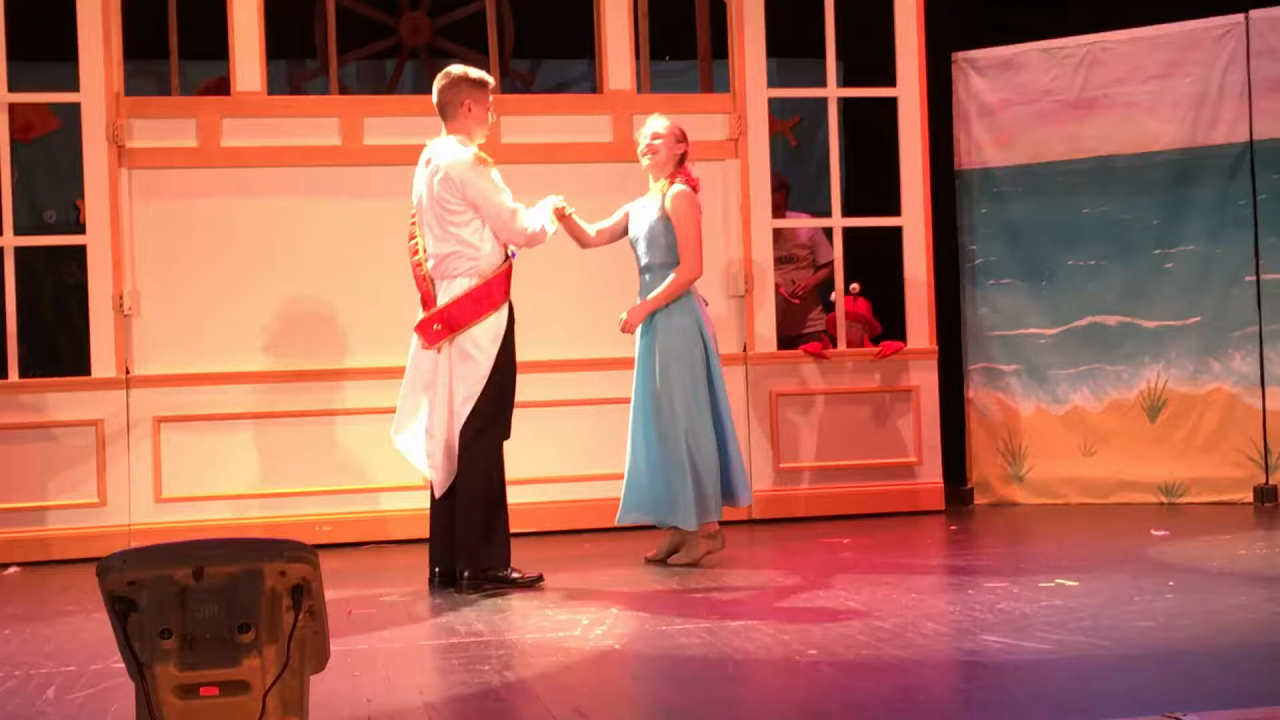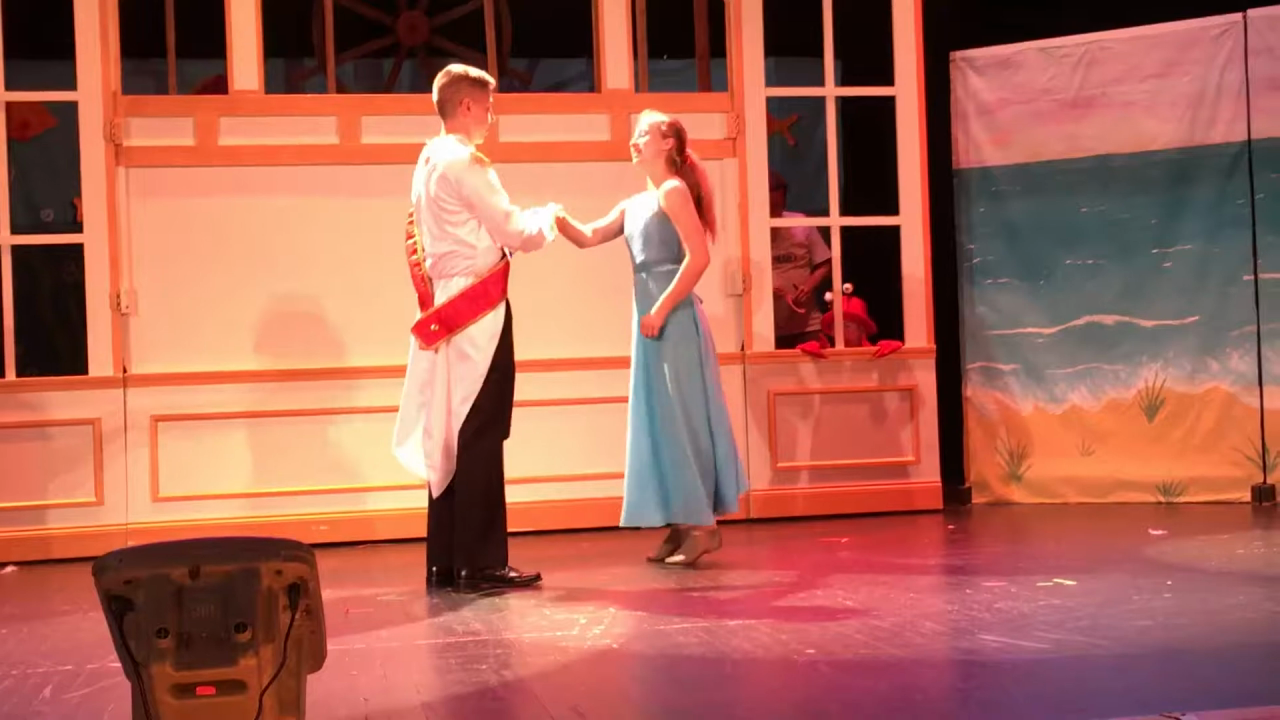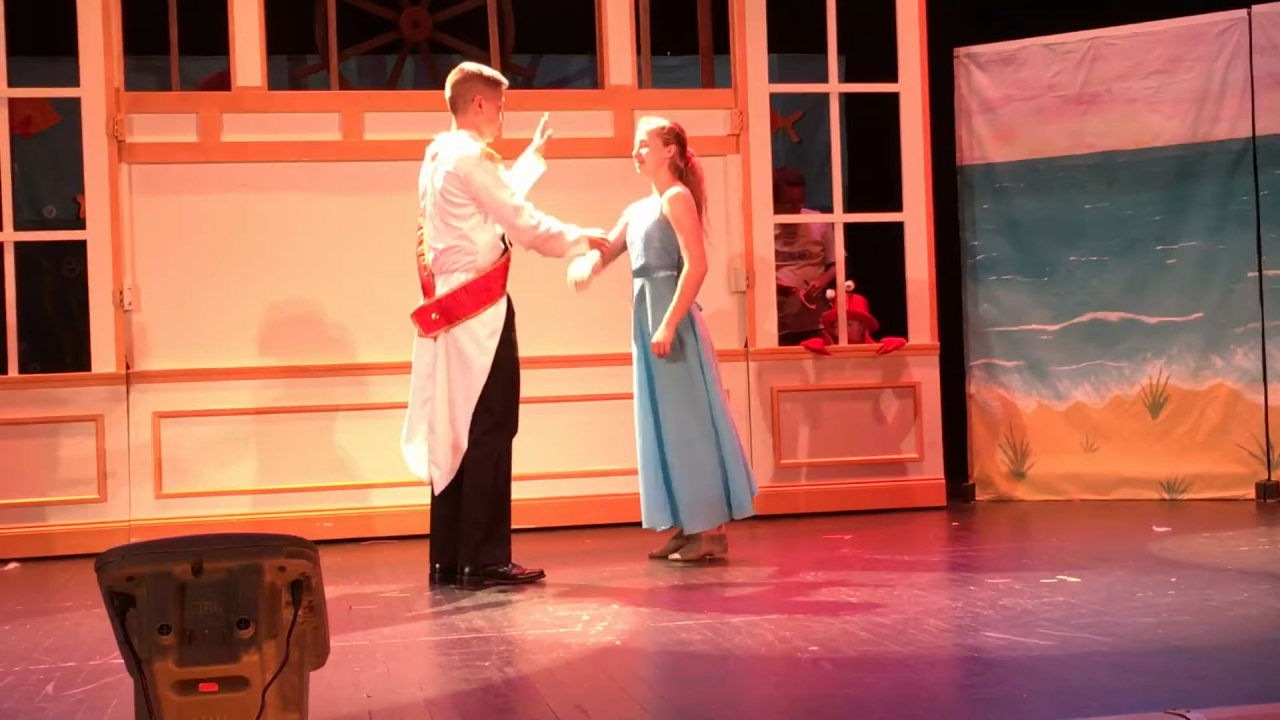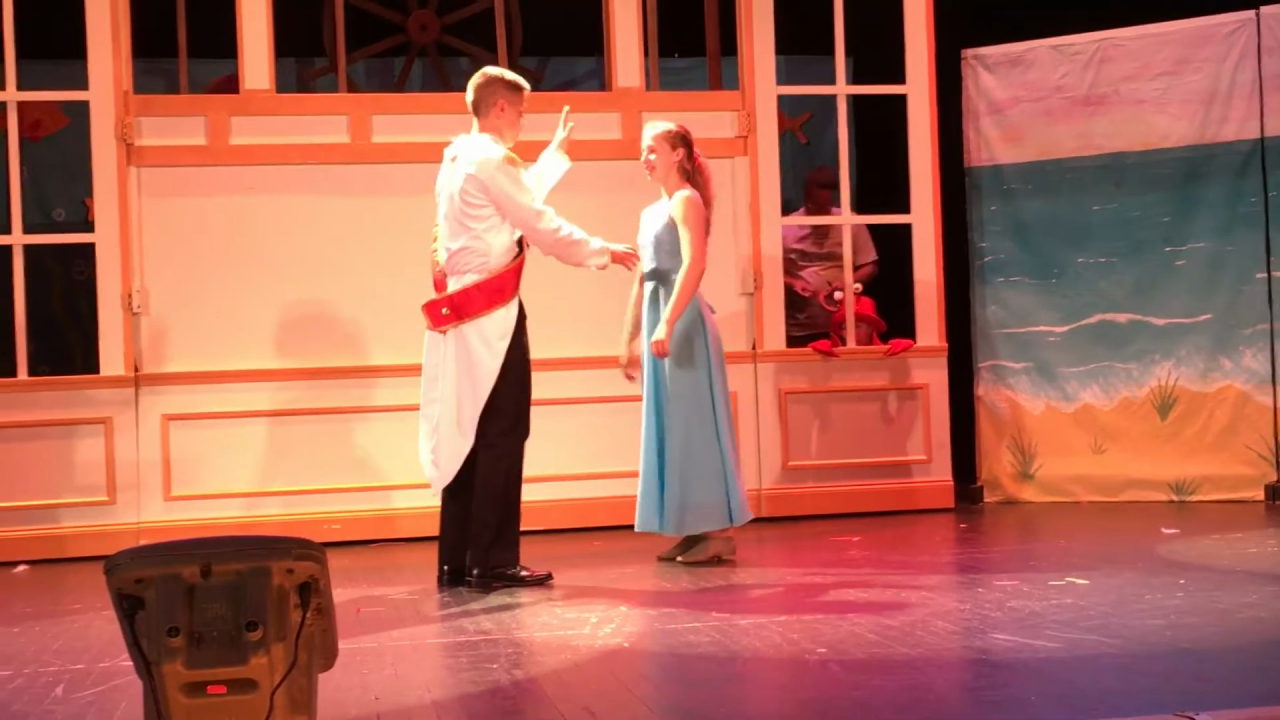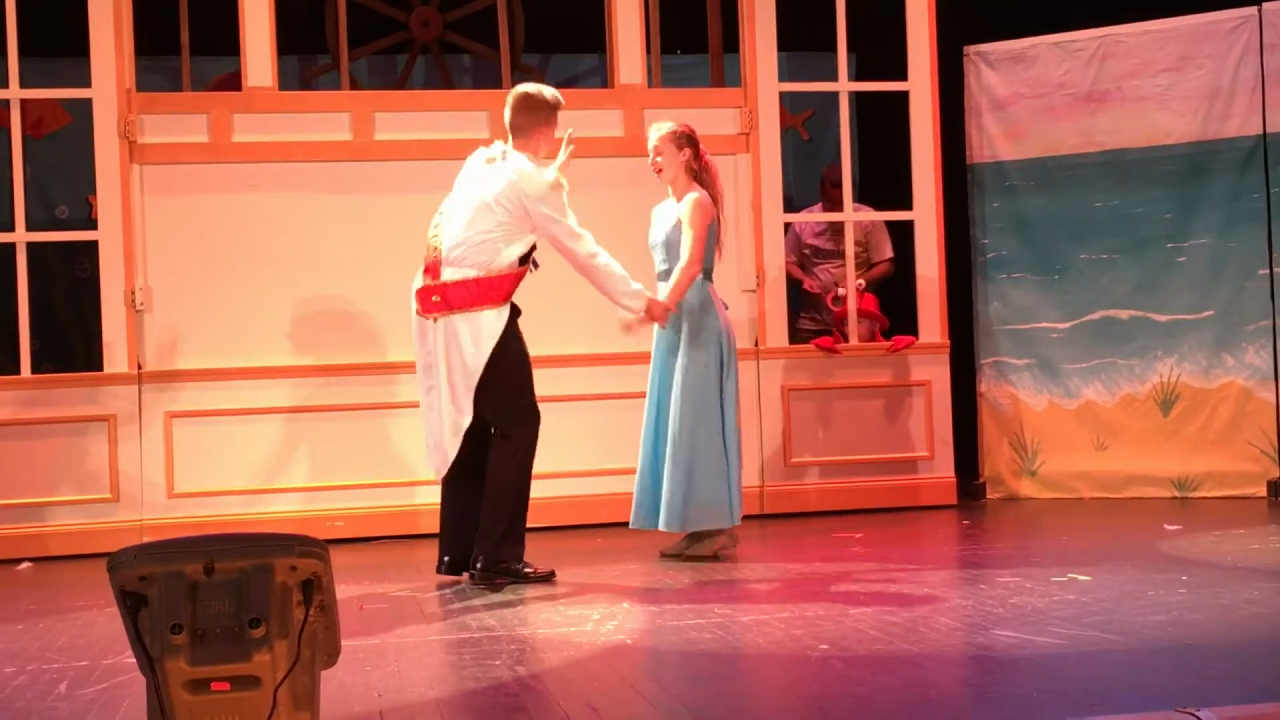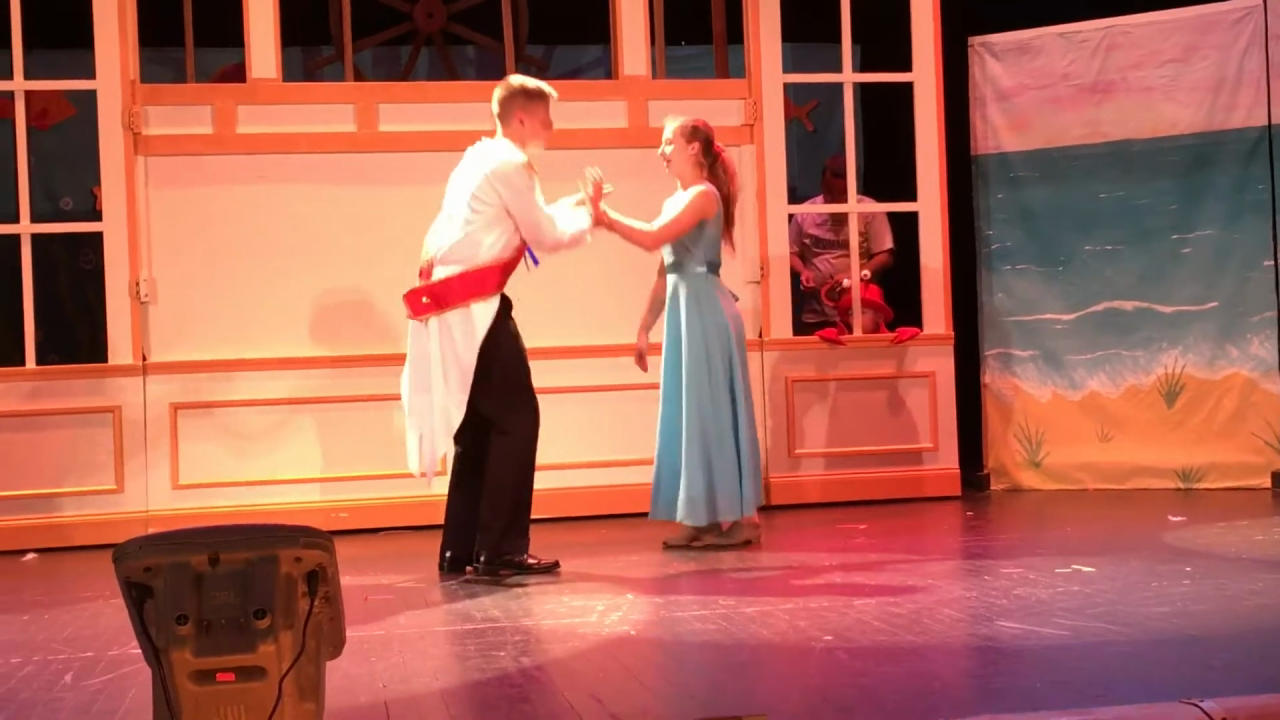
dt=0.3s
person 1, frame 1
left shoulder: (430, 162)
right shoulder: (468, 162)
right elbow: (519, 230)
left wrist: (524, 219)
right wrist: (548, 211)
left hip: (450, 308)
right hip: (478, 311)
left knee: (452, 436)
right knee: (482, 436)
left ankle: (449, 564)
right ankle: (482, 564)
person 1, frame 2
left shoulder: (430, 160)
right shoulder: (465, 161)
right elbow: (514, 234)
left wrist: (527, 218)
right wrist: (547, 216)
left hip: (448, 309)
right hip: (475, 310)
left knee: (450, 435)
right knee: (481, 436)
left ankle: (446, 562)
right ankle: (480, 563)
person 1, frame 3
left shoulder: (441, 155)
right shoulder: (471, 156)
right elbow: (523, 224)
left wrist: (533, 154)
right wrist: (581, 237)
left hip: (450, 305)
right hip: (478, 308)
left knee: (454, 430)
right knee: (489, 430)
left ankle: (449, 559)
right ankle: (484, 560)
person 1, frame 4
left shoulder: (460, 157)
right shoulder: (491, 160)
left elbow: (521, 199)
right elbow: (543, 227)
left wrist: (557, 150)
right wrist: (604, 252)
left hip: (464, 310)
right hip: (490, 310)
left knee: (467, 432)
right knee: (502, 433)
left ankle: (457, 560)
right ankle: (492, 561)
person 1, frame 5
left shoulder: (485, 160)
right shoulder: (536, 182)
right elbow: (585, 254)
left wrist: (558, 169)
right wrist: (640, 300)
left hip: (450, 307)
right hip: (480, 311)
left knee: (470, 427)
right knee: (517, 424)
left ankle: (457, 551)
right ankle: (498, 557)
person 1, frame 6
left shoulder: (479, 157)
right shoulder: (513, 165)
right elbow: (547, 237)
left wrist: (574, 204)
right wrist: (588, 213)
left hip: (446, 304)
right hip: (472, 305)
left knee: (476, 425)
right knee: (515, 419)
left ankle: (461, 547)
right ankle: (500, 549)
person 2, frame 1
left shoulder: (679, 195)
right shoulder: (638, 207)
left elbow: (691, 268)
right elbow: (593, 237)
left wrist: (642, 308)
right wrist: (566, 218)
left hip: (678, 318)
right hip: (655, 321)
left knee: (684, 419)
right knee: (660, 422)
left ankle: (705, 525)
right ankle: (683, 526)
person 2, frame 2
left shoulder: (674, 191)
right shoulder: (634, 204)
left elbow: (699, 257)
right elbow: (589, 237)
left wrist: (661, 310)
right wrist: (560, 220)
left hip: (674, 316)
right hip: (650, 314)
left knee: (682, 416)
right knee: (656, 420)
left ankle: (702, 524)
right ankle: (680, 525)
person 2, frame 3
left shoulder: (677, 198)
right shoulder: (637, 209)
left elbow: (696, 265)
right elbow: (606, 253)
left wrist: (670, 324)
right wrist: (582, 268)
left hip: (672, 319)
right hip: (645, 317)
left knee: (688, 420)
right knee: (661, 423)
left ankle: (710, 529)
right ankle: (685, 526)
person 2, frame 4
left shoulder: (687, 200)
right shoulder: (651, 212)
left elbow: (695, 265)
left wrist: (667, 323)
right wrist: (631, 337)
left hip: (683, 322)
right hip: (658, 320)
left knee: (692, 423)
right knee: (668, 425)
left ankle: (718, 530)
right ankle: (695, 529)
person 2, frame 5
left shoulder: (697, 202)
right shoulder: (661, 211)
left elbow: (689, 270)
left hip: (698, 321)
right hip: (671, 324)
left knee: (699, 421)
right knee: (674, 423)
left ankle: (720, 524)
right ankle: (696, 525)
person 2, frame 6
left shoulder: (703, 194)
right shoulder: (675, 201)
left elbow: (652, 239)
right elbow: (664, 272)
left wrist: (604, 216)
right wrist: (644, 329)
left hip: (705, 309)
right hip: (680, 309)
left knee: (712, 411)
right knee: (684, 415)
left ankle: (741, 517)
right ankle: (702, 516)
